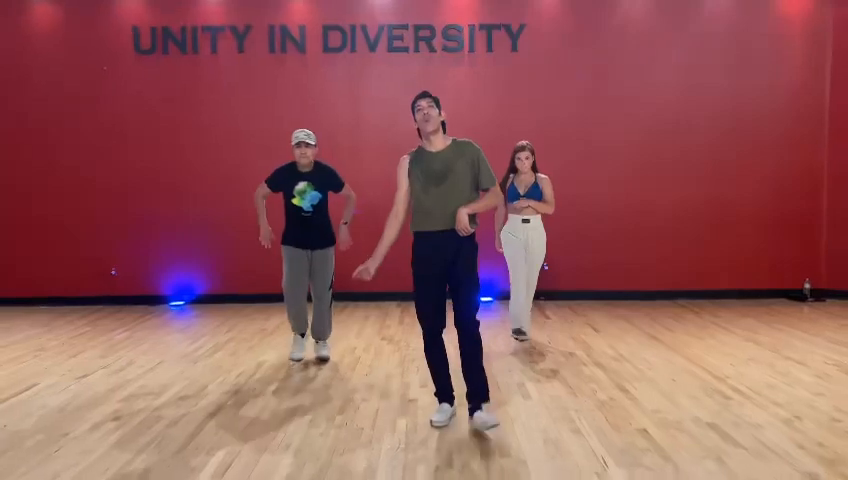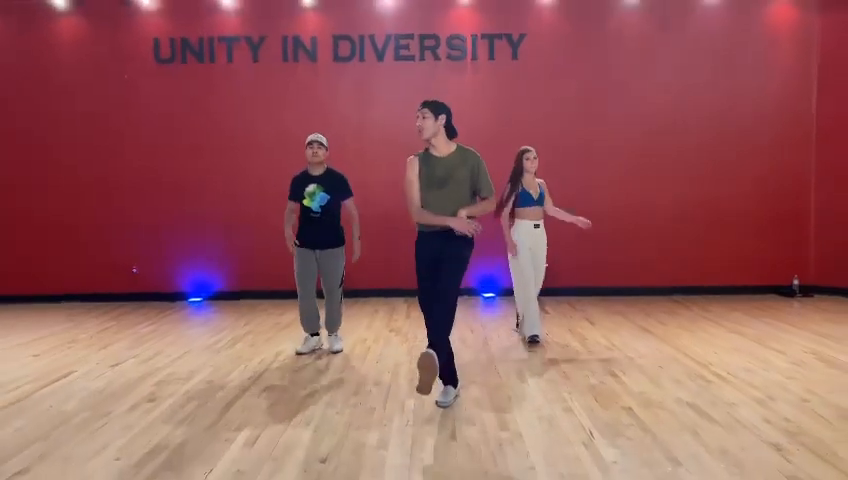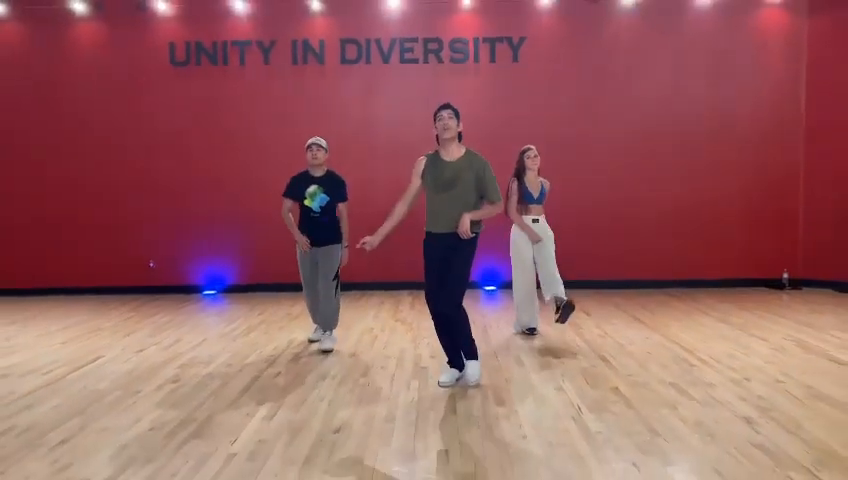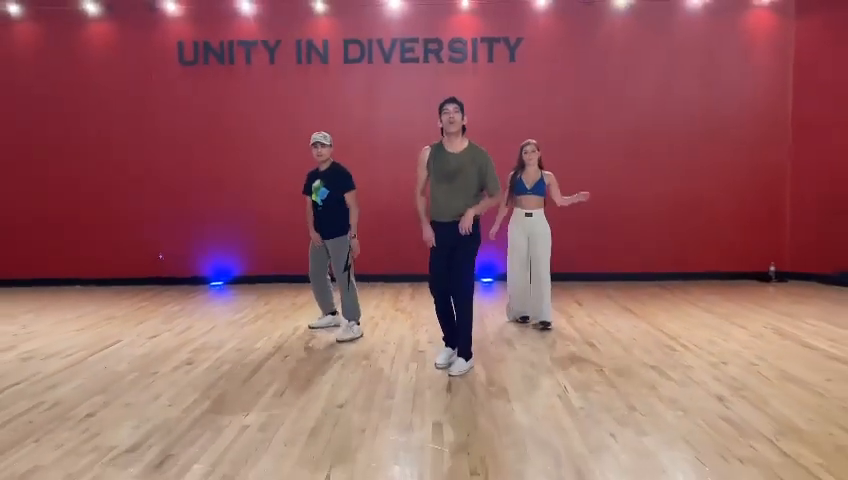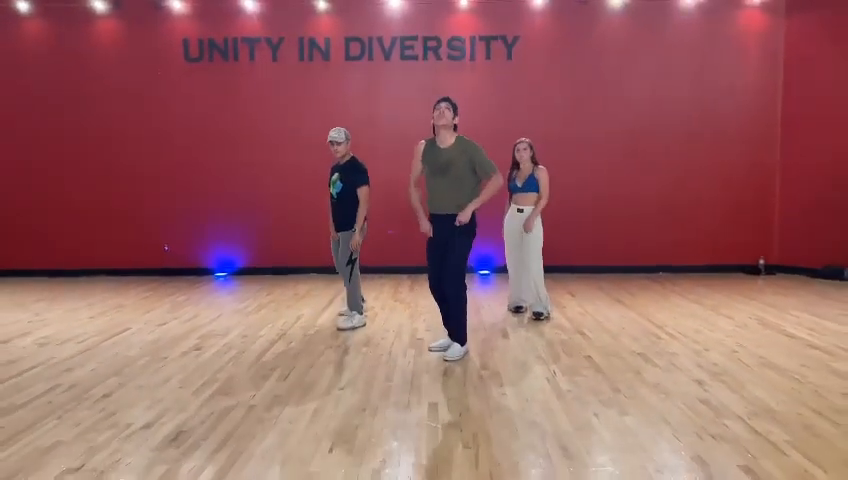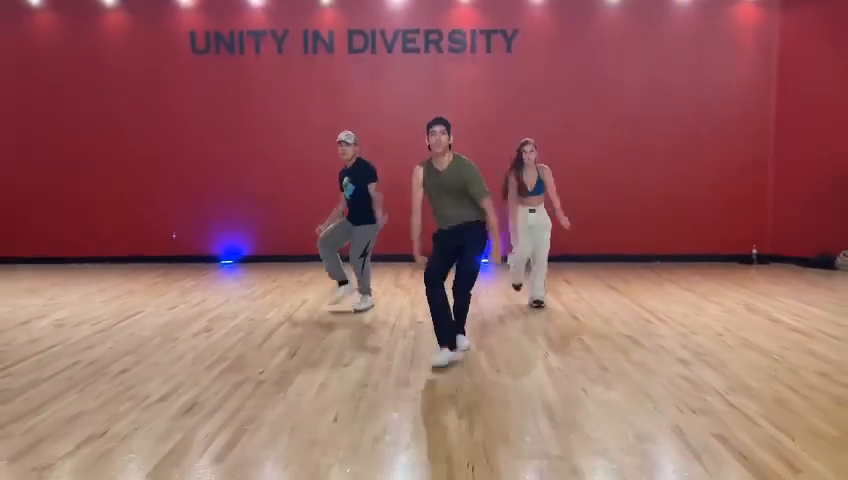
dt=0.5s
person 1, frame 1
left shoulder: (468, 151)
right shoulder: (409, 162)
left elbow: (495, 195)
right elbow: (398, 214)
left wrist: (466, 209)
right wrist: (374, 260)
left hip: (461, 243)
right hip: (425, 246)
left knee: (467, 320)
right knee: (431, 326)
person 1, frame 2
left shoulder: (470, 158)
right shoulder: (415, 163)
left elbow: (490, 202)
right elbow: (415, 209)
left wrist: (465, 211)
right wrist: (449, 220)
left hip: (459, 240)
right hip: (428, 240)
left knee: (444, 295)
right knee: (430, 304)
left ankle: (434, 357)
right ankle: (449, 381)
person 1, frame 3
left shoulder: (477, 163)
right shoulder: (424, 163)
left elbow: (497, 205)
right elbow: (404, 203)
left wrist: (470, 216)
right wrist: (378, 236)
left hip: (462, 241)
right hip: (433, 241)
left knee: (450, 301)
right knee: (435, 304)
left ankle: (471, 356)
right ankle: (455, 364)
person 1, frame 4
left shoulder: (478, 155)
right shoulder: (429, 153)
left elbow: (495, 195)
right elbow: (420, 193)
left wrist: (472, 212)
right wrist: (425, 225)
left hip: (465, 230)
right hip: (438, 230)
left knee: (462, 292)
right knee: (438, 289)
left ankle: (465, 355)
right ankle: (451, 344)
person 1, frame 5
left shoulder: (469, 148)
right shoulder: (423, 148)
left elbow: (496, 180)
right elbow: (413, 186)
left wrist: (470, 208)
right wrist: (421, 217)
left hip: (461, 224)
right hip: (435, 223)
left knee: (453, 280)
right knee: (435, 283)
left ankle: (460, 341)
right ankle: (452, 334)
person 1, frame 6
left shoulder: (465, 167)
right shoulder: (421, 171)
left elbow: (487, 204)
right elbow: (416, 211)
left wrist: (498, 244)
right wrist: (416, 250)
left hip: (473, 231)
right hip: (445, 234)
left knee: (462, 285)
right knee: (431, 279)
left ankle: (459, 331)
right ankle: (447, 346)
person 2, frame 1
left shoulder: (327, 173)
right shoulder: (283, 173)
left elbow: (350, 197)
right elbow: (260, 194)
left wrist: (344, 226)
right wrist: (263, 224)
left hip: (324, 243)
right hip: (293, 243)
left knee: (323, 293)
right knee: (293, 292)
left ankle: (321, 340)
right ankle: (299, 335)
person 2, frame 2
left shoulder: (338, 179)
right shoulder: (298, 180)
left elbow: (351, 211)
right elbow: (291, 210)
left wrist: (356, 239)
right wrist: (288, 230)
left hip: (333, 245)
right hip: (304, 245)
left knee: (333, 292)
right knee: (305, 292)
left ankle: (334, 333)
right ankle: (312, 335)
person 2, frame 3
left shoulder: (337, 181)
right shoulder: (297, 181)
left elbow: (343, 214)
right elbow: (286, 211)
left wrist: (345, 245)
right wrist: (296, 234)
left hip: (331, 243)
right hip: (306, 243)
left knee: (329, 287)
right knee: (310, 287)
left ankle: (329, 332)
right ankle: (320, 325)
person 2, frame 4
left shoulder: (341, 174)
right shoulder: (311, 176)
left elbow: (353, 206)
left wrist: (354, 236)
right wrist: (312, 230)
left hip: (340, 235)
right hip: (320, 235)
left knee: (343, 277)
right knee: (315, 274)
left ankle: (354, 324)
right ankle: (330, 314)
person 2, frame 5
left shoulder: (357, 169)
right shoulder: (335, 169)
left elbow: (364, 202)
left wrist: (357, 231)
right wrist: (332, 224)
left hip: (351, 228)
right hip: (338, 227)
left knee: (348, 267)
right knee: (342, 266)
left ankle: (357, 314)
right ankle: (357, 304)
person 2, frame 6
left shoulder: (365, 168)
right shoulder: (344, 173)
left elbow: (375, 194)
left wrist: (379, 214)
right wrist: (327, 223)
left hip: (368, 222)
right hip: (351, 220)
left knee: (359, 258)
right knee: (325, 243)
left ankle: (366, 297)
right ankle: (344, 284)
person 3, frame 1
left shoulder: (543, 180)
right shoulder: (508, 180)
left elbow: (550, 208)
right elbow: (501, 209)
left wrist: (530, 202)
right wrist: (497, 234)
left hip: (535, 231)
right hip: (512, 230)
left knee: (530, 279)
right knee: (518, 274)
left ankle: (521, 324)
right ankle: (517, 321)
person 3, frame 2
left shoulder: (542, 184)
right shoulder: (514, 185)
left elbow: (551, 209)
right elbow: (504, 214)
left wrist: (575, 219)
right wrist: (509, 239)
left hip: (539, 234)
right hip: (521, 234)
left knee: (536, 281)
right knee: (525, 283)
left ankle: (523, 316)
right ankle: (531, 330)
person 3, frame 3
left shoulder: (545, 183)
right shoulder: (516, 183)
right elbow: (512, 211)
right wrist: (528, 231)
left hip: (543, 228)
right hip: (522, 231)
left knee: (548, 266)
right knee: (525, 276)
left ankle: (560, 301)
right ankle: (526, 322)
person 3, frame 4
left shoulder: (548, 177)
right shoulder: (514, 176)
left elbow: (559, 201)
right elbow: (506, 202)
left wrist: (578, 198)
right wrist: (496, 224)
left hip: (539, 223)
right hip: (517, 222)
left knee: (541, 269)
right knee: (518, 268)
left ankle: (543, 315)
right ankle: (520, 310)
person 3, frame 5
left shoulder: (540, 171)
right shoulder: (512, 173)
left elbow: (544, 197)
right elbow: (509, 199)
left wrist: (532, 218)
right wrist: (504, 222)
left hip: (532, 218)
right hip: (512, 218)
left knee: (532, 263)
right knee: (514, 262)
left ankle: (539, 306)
right ankle: (518, 301)
person 3, frame 6
left shoulder: (545, 171)
right shoulder: (514, 174)
left elbow: (552, 194)
right elbow: (511, 200)
left wrist: (560, 214)
right wrist: (514, 221)
left hip: (541, 217)
right hip: (521, 216)
left knee: (541, 257)
right knee: (521, 253)
left ankle: (537, 295)
right ankle: (517, 277)
